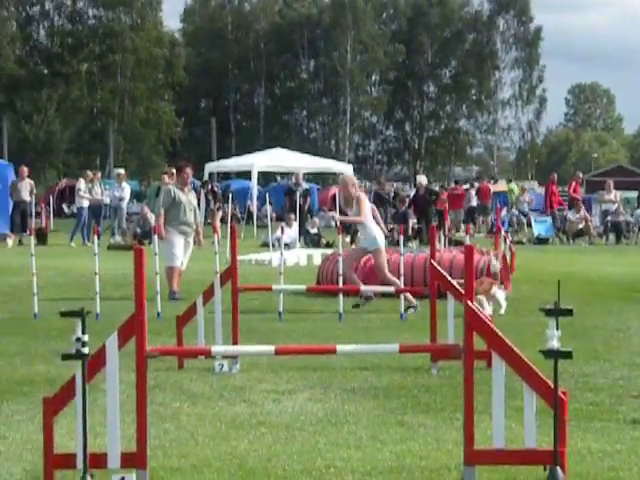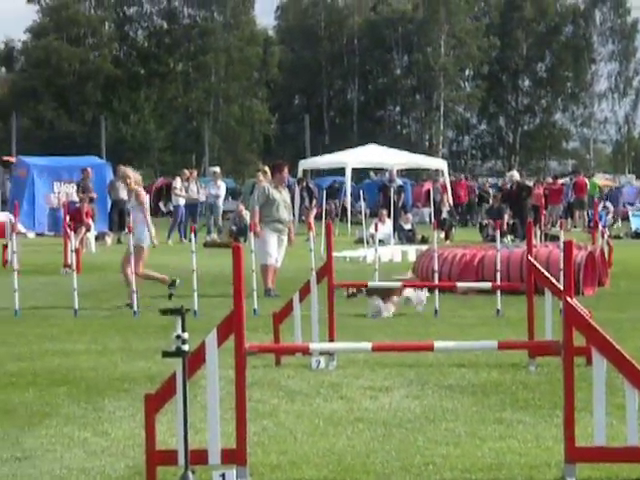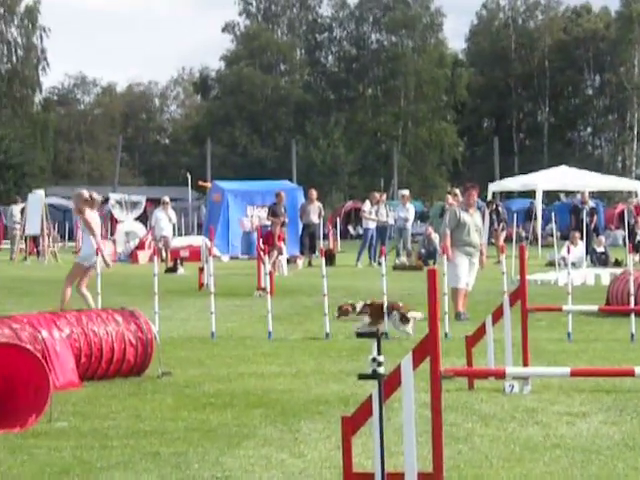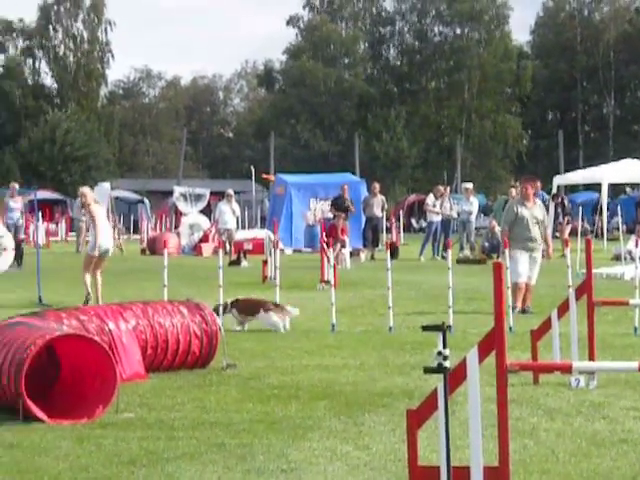
dt=1s
person 1, frame 1
left shoulder: (192, 193)
right shoulder: (170, 190)
left elbow: (196, 215)
right elbow: (161, 210)
left wrist: (199, 233)
right wrist: (160, 227)
left hip: (189, 233)
right hip: (174, 231)
left knee: (182, 264)
right knee: (174, 262)
left ankle: (177, 290)
right ankle: (173, 291)
person 1, frame 2
left shoulder: (285, 191)
right shoulder: (264, 188)
left elbow: (289, 213)
right elbow: (255, 206)
left wrist: (291, 230)
right wrist: (256, 225)
left hip: (282, 231)
right hip: (268, 229)
left knee: (277, 261)
right knee: (268, 259)
left ankle: (272, 287)
right ankle: (268, 288)
person 1, frame 3
left shoulder: (478, 214)
right shoulder: (455, 210)
left elbow: (480, 235)
right elbow: (446, 230)
left wrist: (483, 253)
right wrist: (447, 248)
left hip: (474, 253)
right hip: (459, 252)
left knee: (468, 285)
right knee: (459, 283)
left ankle: (463, 311)
right ankle: (458, 311)
person 1, frame 4
left shoulder: (539, 205)
right shoulder: (514, 205)
left elbow: (545, 227)
right elbow: (505, 227)
left wrist: (549, 245)
left hip: (536, 248)
right hip: (518, 247)
left knee: (530, 280)
right knee: (519, 278)
left ankle: (526, 305)
right ankle: (516, 306)
person 2, frame 1
left shoulder: (360, 197)
right shoulder: (348, 201)
left elbow: (362, 219)
right elbow: (373, 209)
left wrist: (342, 218)
right wrist: (383, 228)
left hip: (374, 238)
right hip: (365, 240)
left knee: (384, 275)
right knee: (345, 265)
left ankle: (411, 302)
right ankle: (365, 294)
person 2, frame 2
left shoulder: (138, 192)
right shoulder: (131, 192)
left elbow: (146, 215)
left wrist: (152, 234)
left hip: (143, 233)
right hip: (139, 233)
left knee: (138, 271)
right knee: (125, 267)
person 2, frame 3
left shoulder: (85, 216)
right shoulder: (94, 213)
left elbow: (96, 236)
left wrist: (104, 256)
left hip: (88, 253)
right hip: (95, 254)
left knee: (68, 282)
right knee: (80, 287)
person 2, frame 4
left shoulder: (91, 208)
right shoulder: (100, 208)
left elbow: (97, 228)
left wrist: (96, 247)
left hip: (98, 242)
right hip: (109, 241)
left knee: (86, 271)
right knee: (96, 271)
left ankle: (89, 292)
right ankle: (99, 301)
